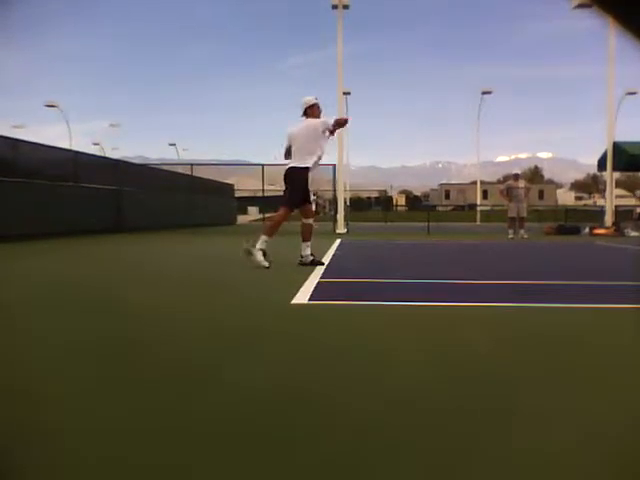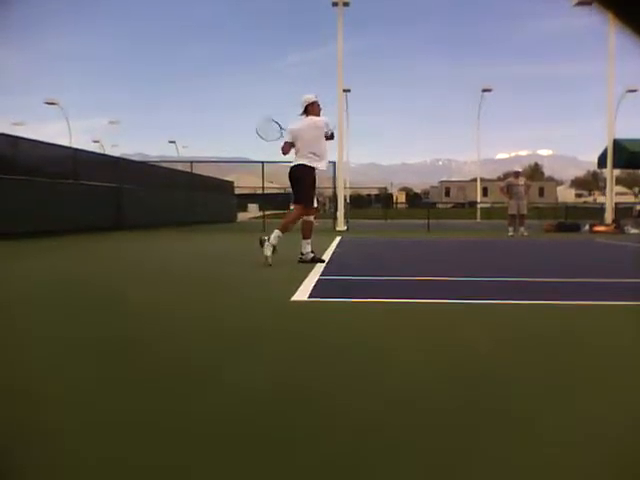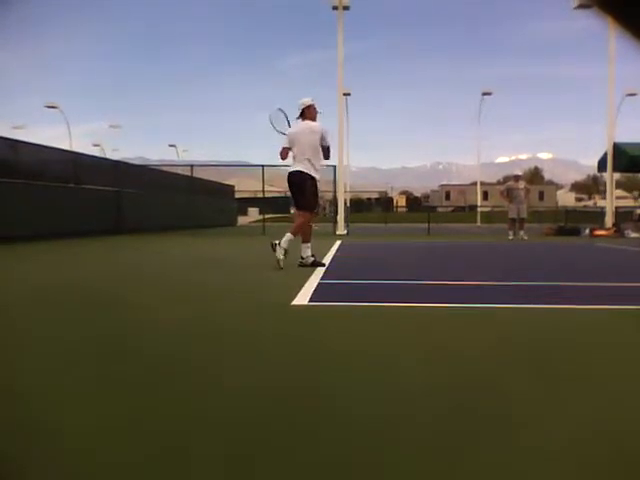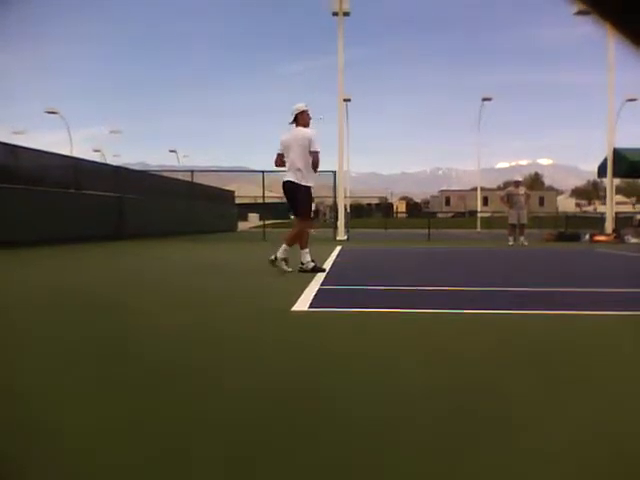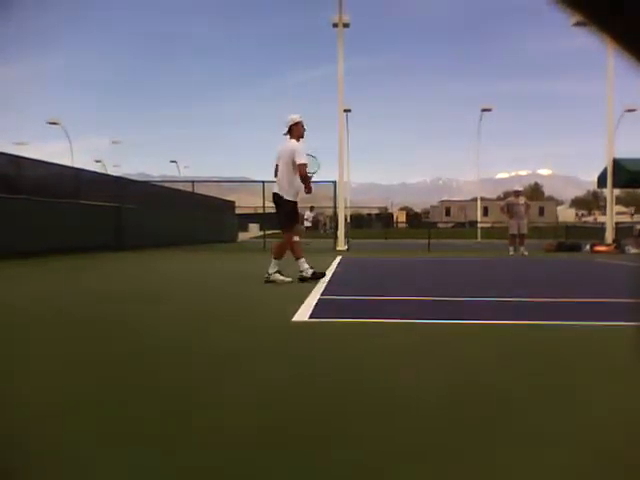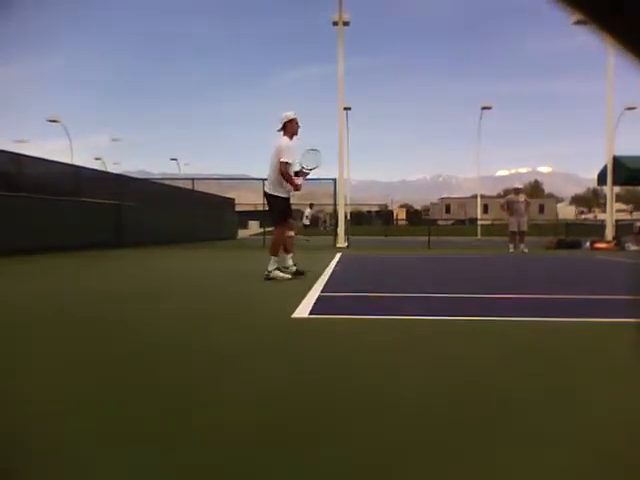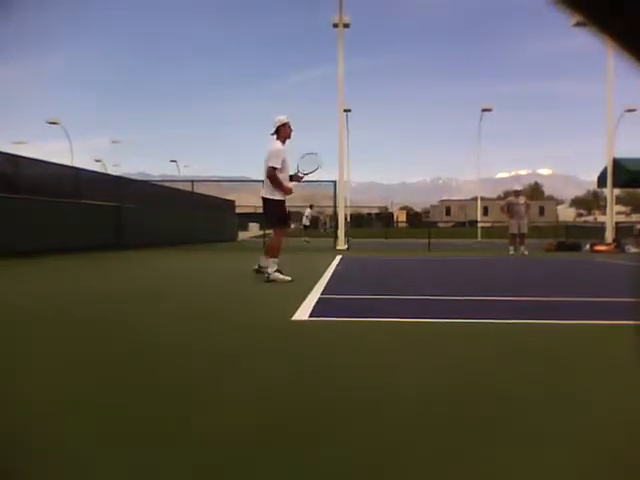
dt=0.2s
person 1, frame 1
left shoulder: (294, 130)
right shoulder: (320, 124)
left elbow: (287, 155)
right elbow: (341, 122)
right wrist: (332, 130)
left hip: (295, 173)
right hip: (299, 173)
left knee: (308, 213)
right knee: (285, 211)
left ankle: (305, 255)
right ankle: (260, 247)
person 1, frame 2
left shoulder: (293, 127)
right shoulder: (322, 122)
left elbow: (285, 150)
right elbow: (331, 136)
left hip: (297, 169)
right hip: (306, 170)
left knee: (309, 211)
right knee: (300, 209)
left ankle: (306, 252)
right ankle: (271, 241)
person 1, frame 3
left shoulder: (291, 131)
right shoulder: (319, 128)
left elbow: (283, 156)
right elbow: (327, 155)
left hip: (294, 174)
right hip: (306, 176)
left knee: (305, 215)
right knee: (307, 215)
left ankle: (306, 256)
right ankle: (282, 245)
person 1, frame 4
left shoulder: (285, 137)
right shoulder: (309, 134)
left elbow: (278, 163)
right elbow: (315, 162)
right wrist: (313, 170)
left hip: (289, 182)
right hip: (301, 184)
left knee: (302, 223)
right knee: (303, 224)
left ankle: (306, 262)
right ankle: (280, 255)
person 1, frame 5
left shoulder: (282, 148)
right shoulder: (296, 147)
left elbow: (277, 173)
right elbow: (302, 172)
left wrist: (294, 179)
right wrist: (308, 185)
left hip: (282, 194)
right hip: (286, 196)
left knee: (294, 233)
right knee: (289, 235)
left ankle: (305, 270)
right ankle: (272, 271)
person 1, frame 6
left shoulder: (281, 143)
right shoulder: (286, 144)
right elbow: (283, 170)
left wrist: (296, 174)
right wrist: (294, 184)
left hip: (280, 193)
right hip: (277, 193)
left knee: (289, 227)
right knee: (281, 230)
left ankle: (288, 265)
right ankle: (272, 269)
person 1, frame 7
left shoulder: (278, 148)
right shoulder: (278, 148)
right elbow: (270, 174)
left wrist: (291, 178)
right wrist: (284, 188)
left hip: (275, 197)
right hip: (273, 197)
left knee: (280, 231)
right knee: (279, 232)
left ankle: (263, 265)
right ankle: (272, 271)
